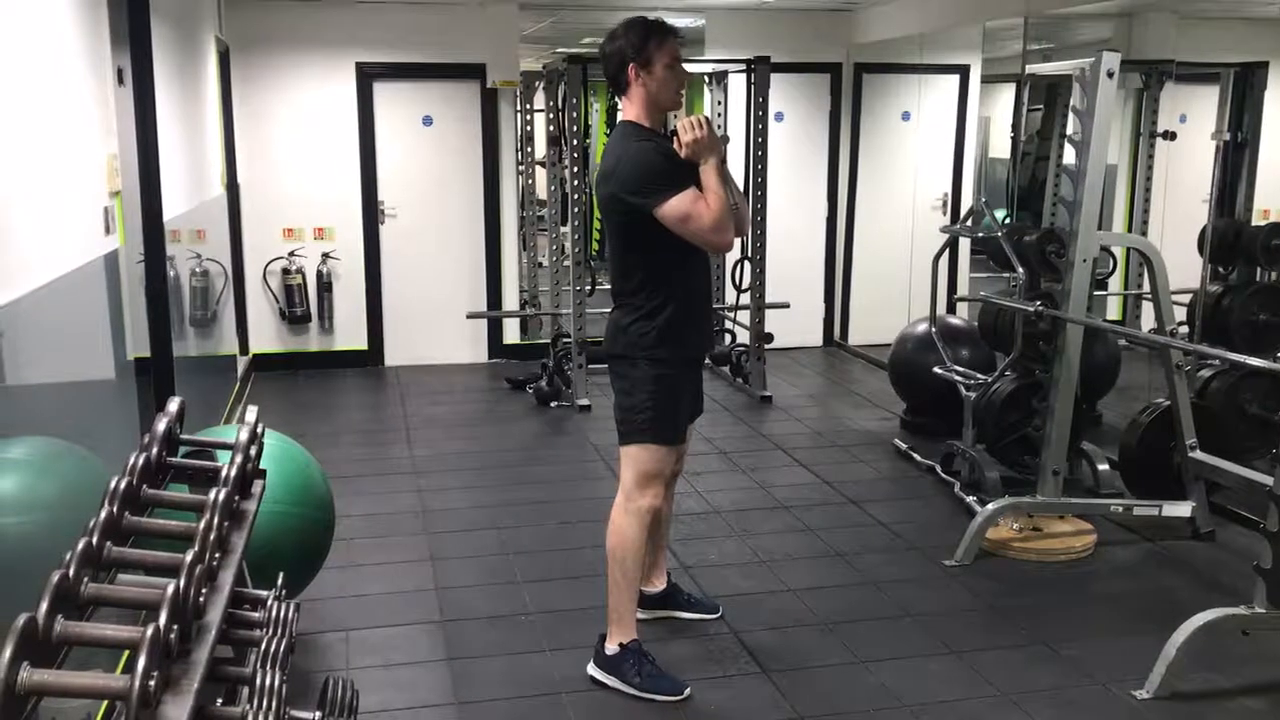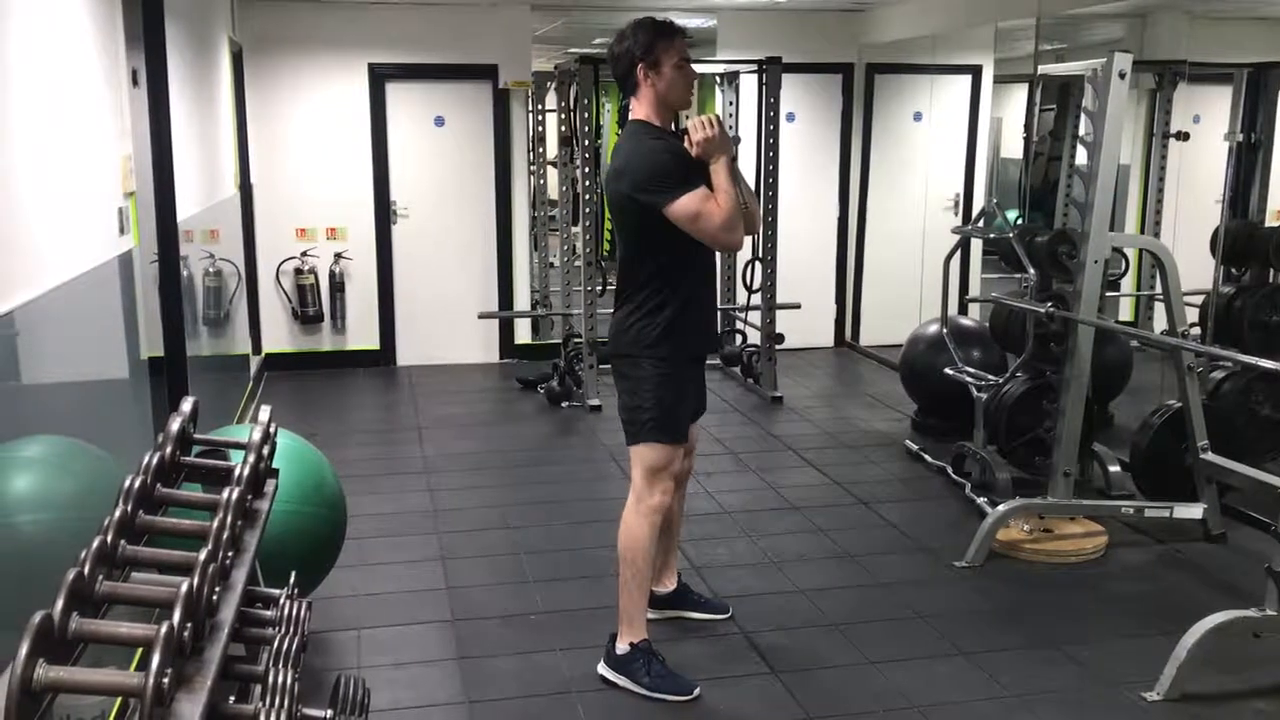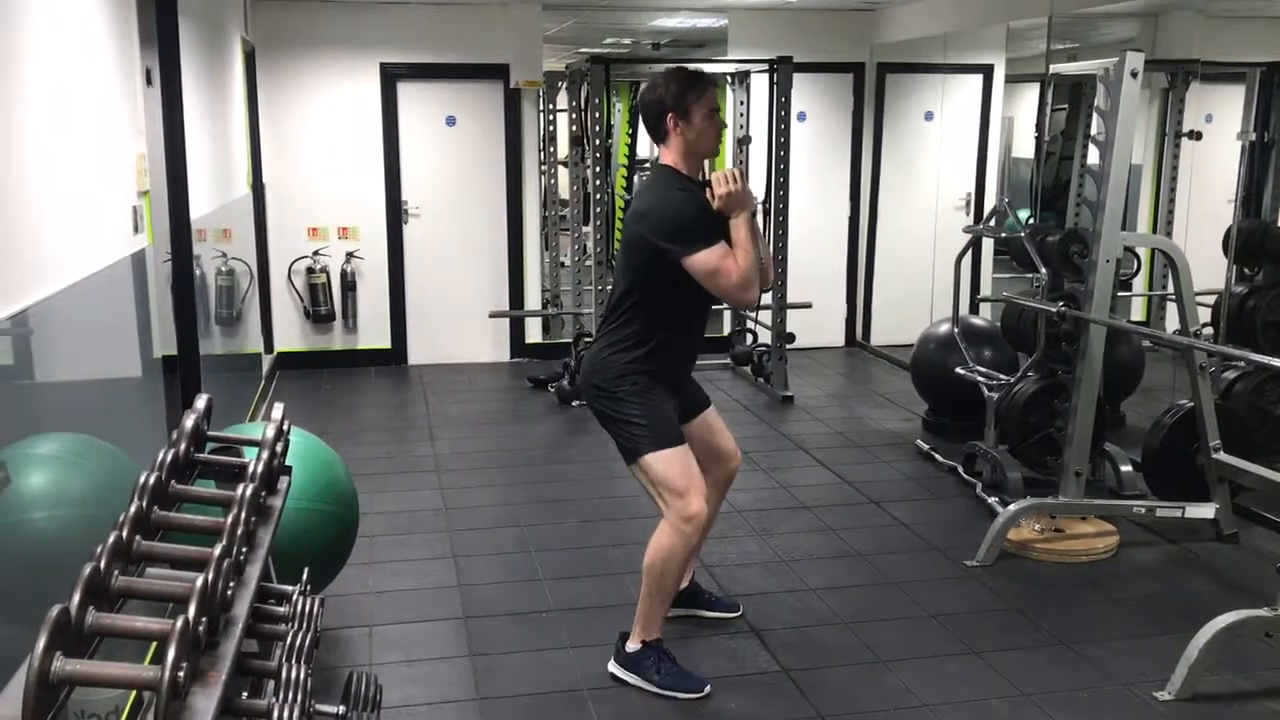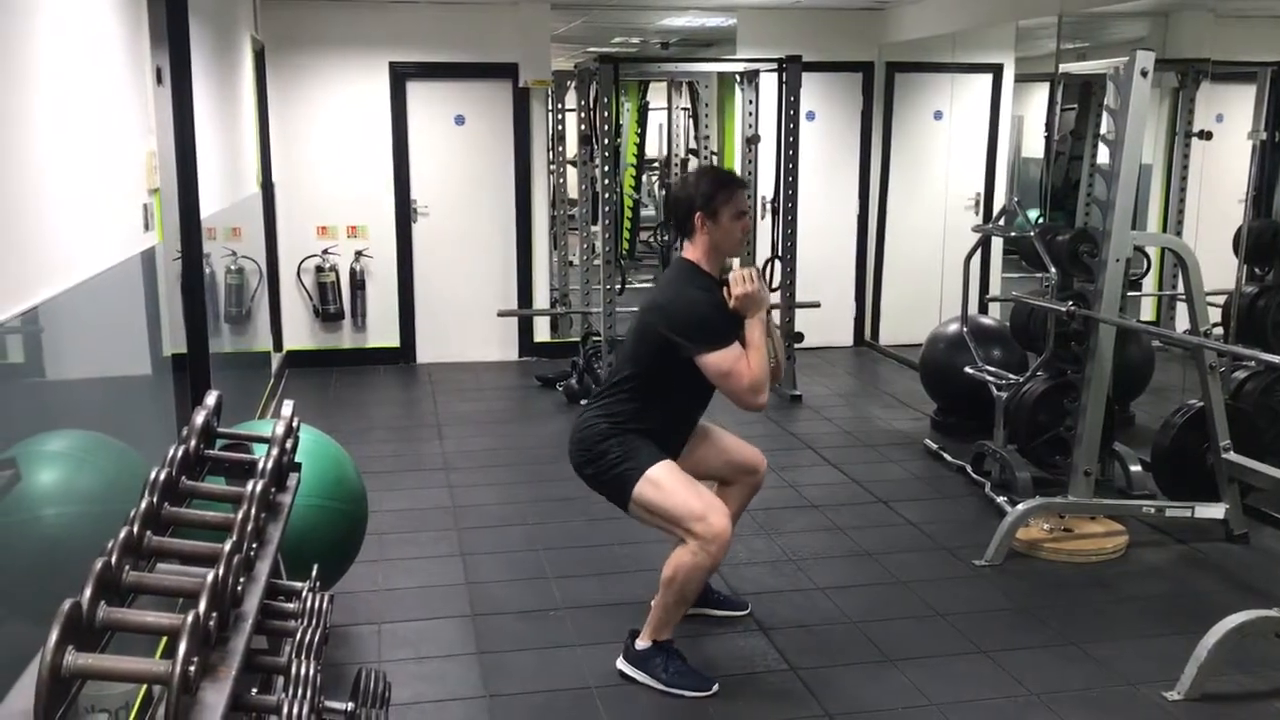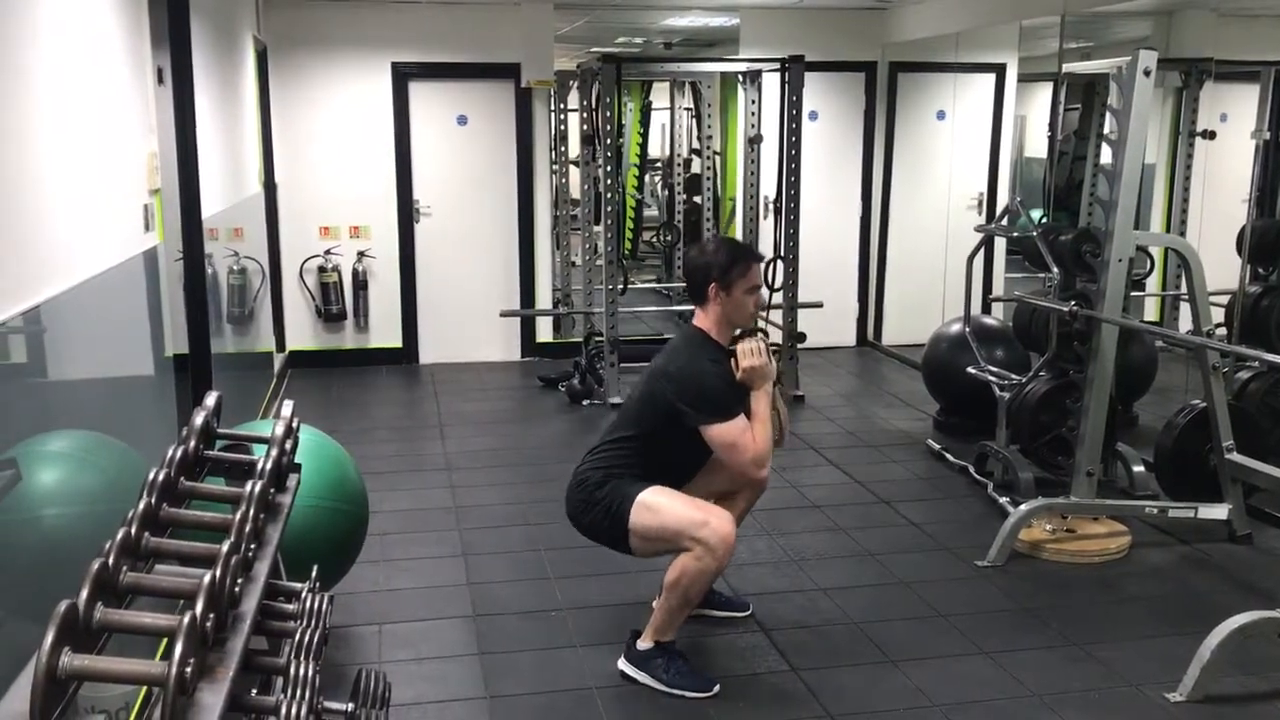
dt=1s
person 1, frame 1
left shoulder: (664, 147)
right shoulder: (635, 158)
left elbow: (738, 223)
right elbow: (716, 233)
left wrist: (709, 161)
right wrist: (709, 161)
left hip: (675, 339)
right hip: (649, 346)
left knee: (666, 473)
right knee: (642, 492)
left ankle: (655, 587)
right ankle: (617, 649)
person 1, frame 2
left shoulder: (672, 146)
right shoulder: (646, 155)
left elbow: (749, 221)
right elbow: (725, 233)
left wrist: (722, 160)
right wrist: (718, 160)
left hip: (678, 340)
right hip: (652, 347)
left knee: (678, 472)
right knee: (653, 489)
left ankle: (665, 587)
right ankle: (627, 648)
person 1, frame 3
left shoulder: (693, 194)
right shoulder: (669, 205)
left elbow: (761, 278)
right elbow: (742, 291)
left wrist: (742, 214)
right wrist: (738, 216)
left hip: (661, 367)
right hip: (625, 377)
left knee: (723, 464)
right knee: (687, 508)
left ankle: (679, 585)
right ankle: (638, 649)
person 1, frame 4
left shoulder: (706, 286)
right shoulder: (688, 301)
left elbow: (770, 370)
right elbow: (754, 394)
left wrist: (754, 313)
right wrist: (755, 316)
left hip: (653, 427)
right hip: (610, 441)
left knee: (751, 467)
right knee: (711, 528)
left ankle: (688, 585)
right ankle: (647, 648)
person 1, frame 5
left shoulder: (709, 350)
right shoulder: (697, 370)
left elbow: (762, 449)
right elbow: (757, 464)
left wrist: (760, 382)
right wrist: (761, 387)
left hip: (642, 477)
right hip: (602, 494)
left knee: (747, 479)
right knee: (716, 532)
left ankle: (689, 589)
right ankle: (648, 649)
